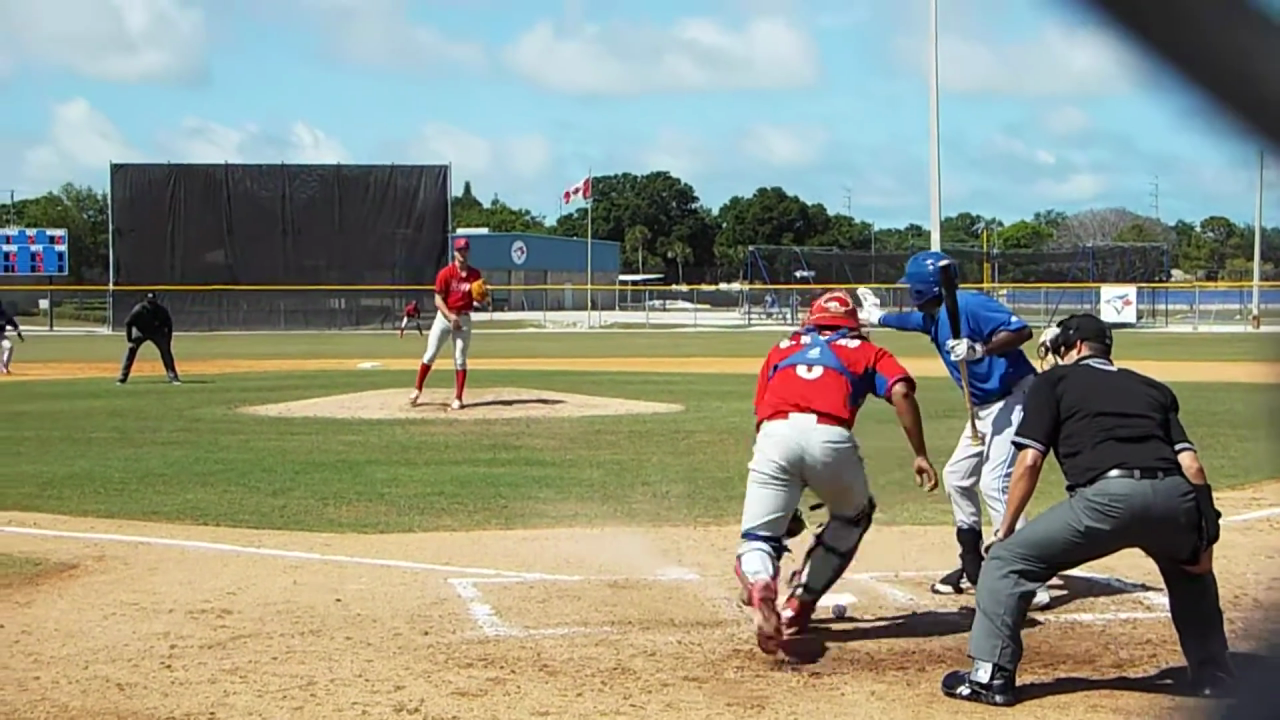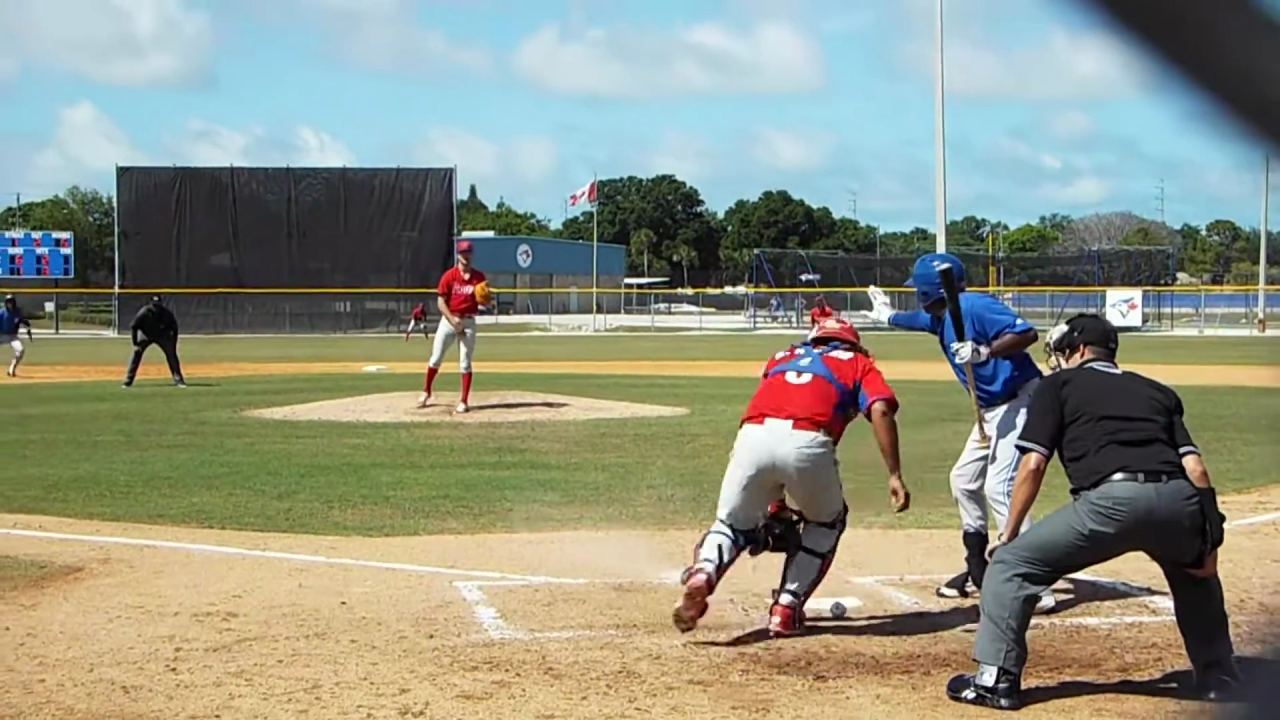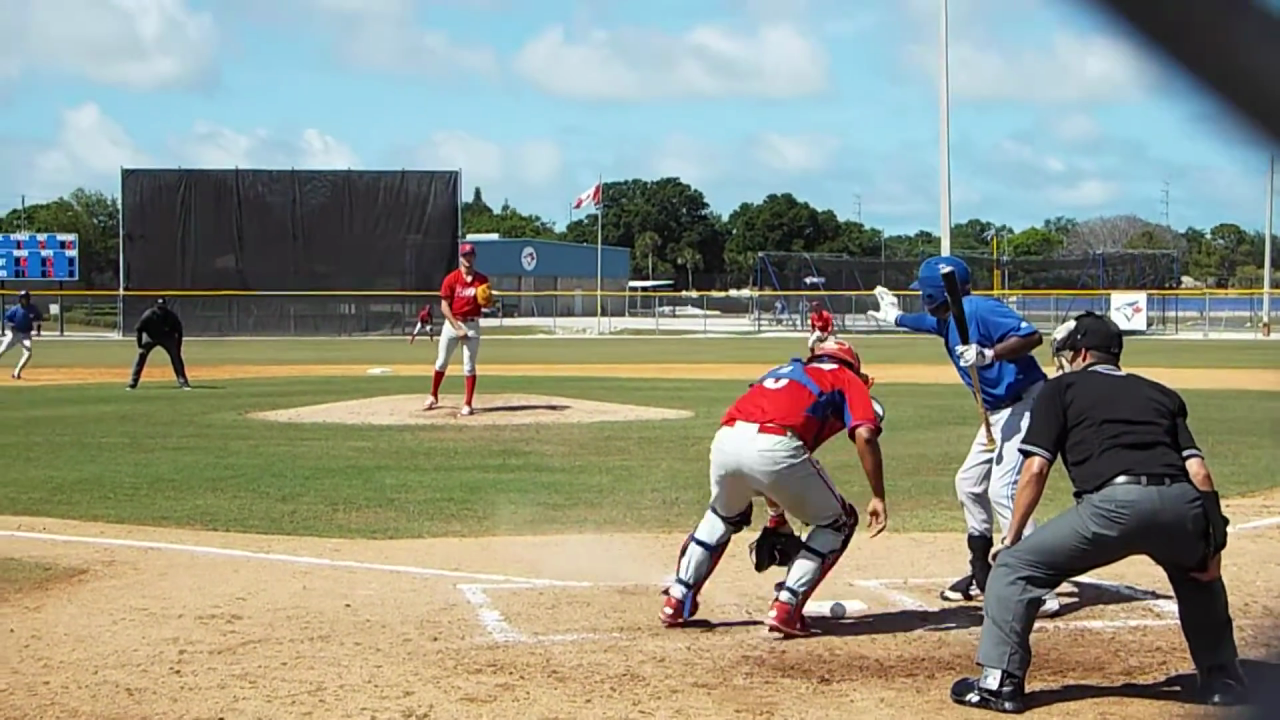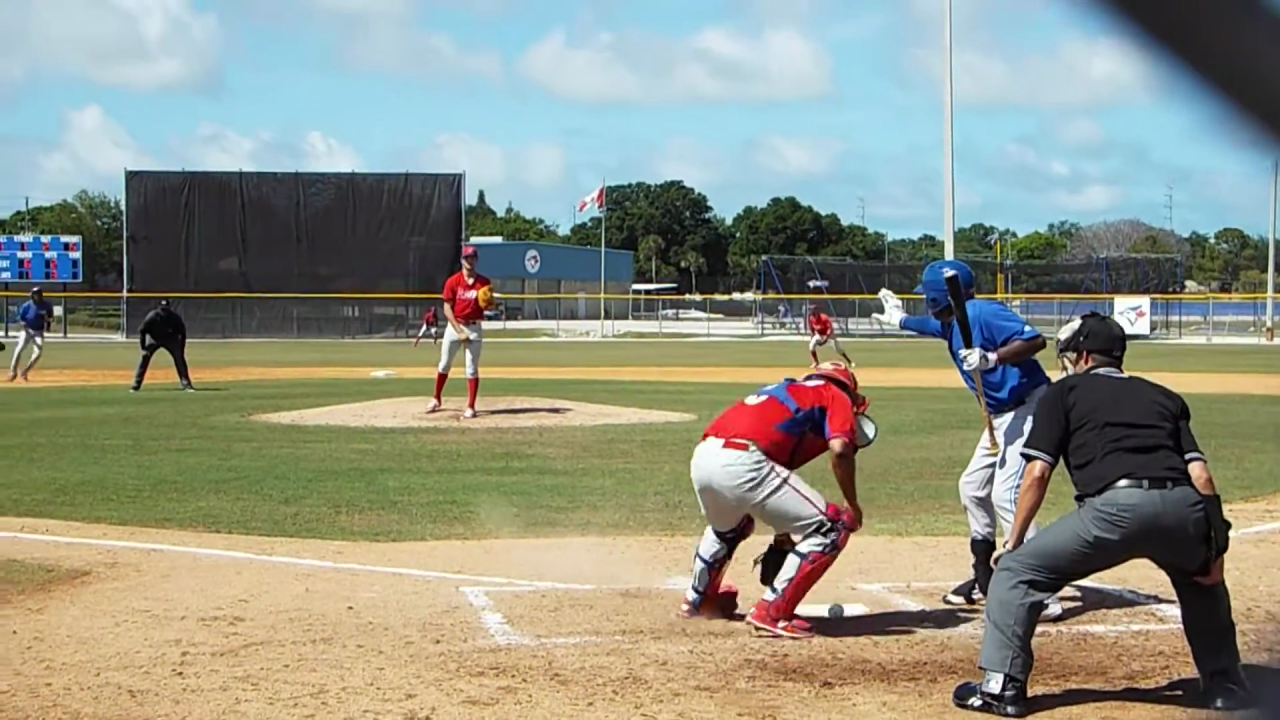
dt=0.1s
person 1, frame 1
left shoulder: (1054, 381)
right shoulder: (1154, 389)
left elbow: (1029, 461)
right elbow: (1191, 466)
left wrist: (1004, 530)
right wrist: (1203, 536)
left hip: (1106, 497)
right hip: (1173, 498)
left knee: (1007, 560)
right knee: (1189, 567)
left ankle: (991, 676)
right ankle: (1213, 672)
person 1, frame 2
left shoulder: (1058, 385)
right shoulder: (1158, 391)
left elbow: (1033, 465)
right elbow: (1195, 469)
left wrist: (1008, 533)
right wrist: (1207, 541)
left hip: (1111, 500)
right hip: (1178, 502)
left knee: (1011, 563)
right knee: (1194, 570)
left ankle: (995, 679)
right ankle: (1218, 676)
person 1, frame 3
left shoulder: (1062, 388)
right shoulder: (1162, 393)
left elbow: (1036, 469)
right elbow: (1199, 472)
left wrist: (1011, 536)
right wrist: (1211, 543)
left hip: (1114, 503)
right hip: (1181, 504)
left knee: (1014, 567)
right knee: (1198, 574)
left ankle: (999, 683)
right ankle: (1223, 681)
person 1, frame 4
left shoulder: (1064, 392)
right shoulder: (1164, 396)
left elbow: (1038, 472)
right elbow: (1200, 475)
left wrist: (1014, 540)
right wrist: (1213, 547)
left hip: (1116, 507)
right hip: (1183, 508)
left knee: (1016, 570)
right knee: (1202, 577)
left ankle: (1001, 687)
right ankle: (1226, 686)
person 2, frame 1
left shoulder: (968, 304)
right shoulder: (933, 317)
left elbow: (1022, 331)
right elbow: (911, 319)
left wrist: (981, 349)
right wrist: (879, 317)
left hip: (1014, 399)
right hip: (986, 406)
left knee: (995, 485)
right knee: (957, 477)
right ankle: (973, 567)
person 2, frame 2
left shoulder: (973, 305)
right shoulder: (943, 318)
left elbow: (1028, 334)
right elbow: (922, 319)
left wrist: (984, 352)
right wrist: (890, 316)
left hip: (1021, 402)
right hip: (993, 409)
left knee: (999, 487)
right knee: (964, 480)
right ankle: (978, 572)
person 2, frame 3
left shoulder: (978, 309)
right shoulder: (949, 321)
left elbow: (1032, 337)
right elbow: (927, 322)
left wrist: (988, 355)
right wrist: (897, 317)
left hip: (1026, 405)
right hip: (999, 412)
left knee: (1003, 491)
right knee: (969, 484)
left ankle: (1039, 593)
right ankle: (982, 575)
person 2, frame 4
left shoulder: (983, 312)
right shoulder: (953, 324)
left elbow: (1036, 341)
right elbow: (935, 325)
left wrist: (991, 358)
right wrist: (901, 320)
left hip: (1029, 409)
right hip: (1001, 416)
left knee: (1006, 495)
right knee: (972, 487)
right ankle: (984, 579)
person 3, frame 1
left shoulder: (782, 348)
right shoulder: (866, 350)
right elbow: (900, 391)
left wrist: (778, 487)
right wrist: (920, 454)
left hip: (778, 438)
right hip: (832, 439)
left knee: (758, 540)
right knee: (852, 516)
left ankle: (764, 594)
right ankle: (799, 604)
person 3, frame 2
left shoulder: (782, 358)
right shoulder: (861, 365)
right elbow: (880, 410)
left wrist: (776, 500)
right wrist: (895, 477)
left hip: (753, 437)
right hip: (807, 443)
left knee: (729, 527)
right knee: (825, 520)
left ankle: (704, 573)
right ankle: (786, 610)
person 3, frame 3
left shoulder: (784, 371)
right shoulder: (850, 381)
right elbow: (865, 434)
left wrist: (777, 516)
right wrist: (878, 497)
left hip: (727, 441)
right hip: (776, 447)
left knee: (724, 517)
right knee: (837, 522)
left ankle: (678, 600)
right ankle: (785, 609)
person 3, frame 4
right shoulder: (837, 399)
right elbow: (840, 449)
left wrist: (782, 536)
right wrist: (851, 502)
left hip: (703, 459)
right hip: (740, 463)
left knee: (731, 518)
right knee: (833, 528)
left ankle: (698, 596)
right ankle: (773, 612)
